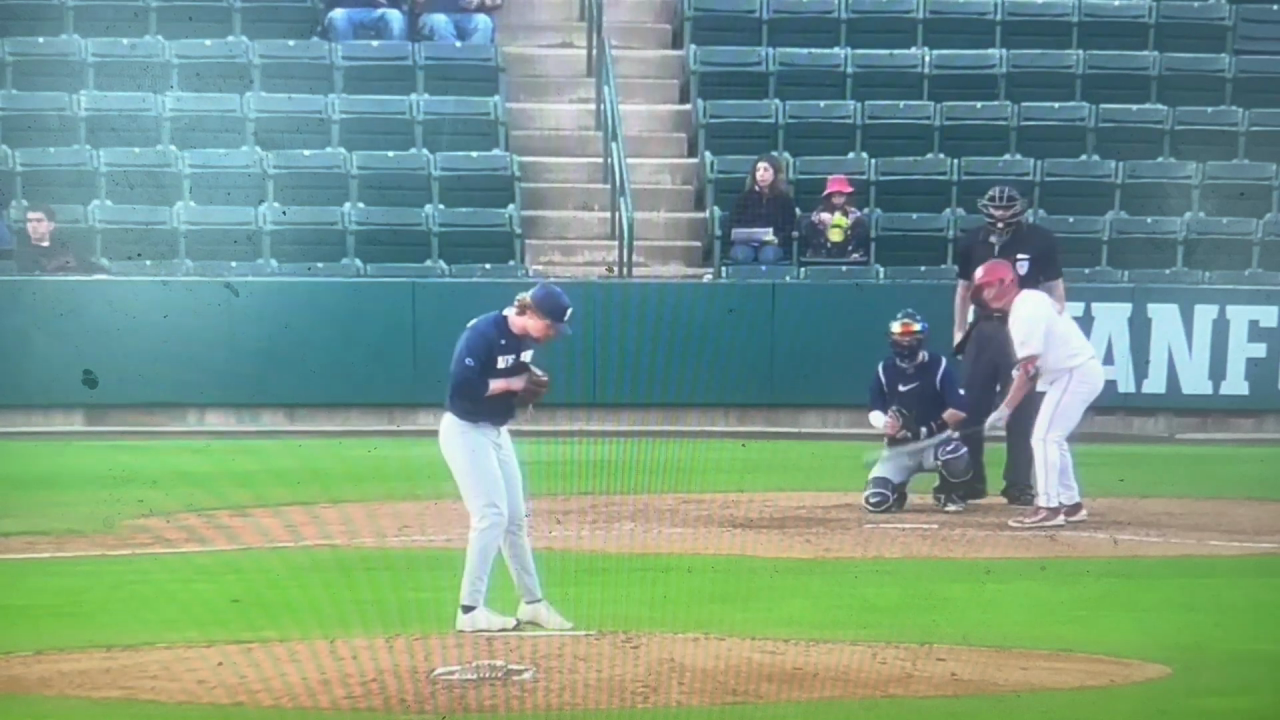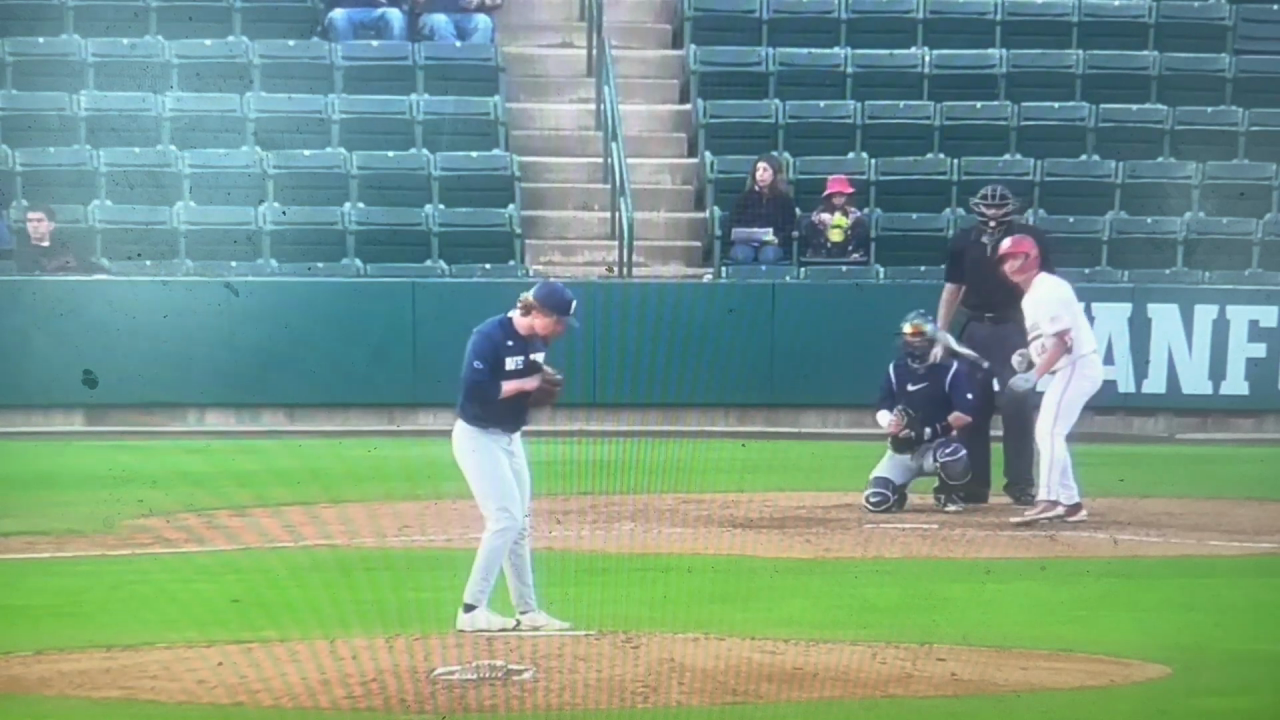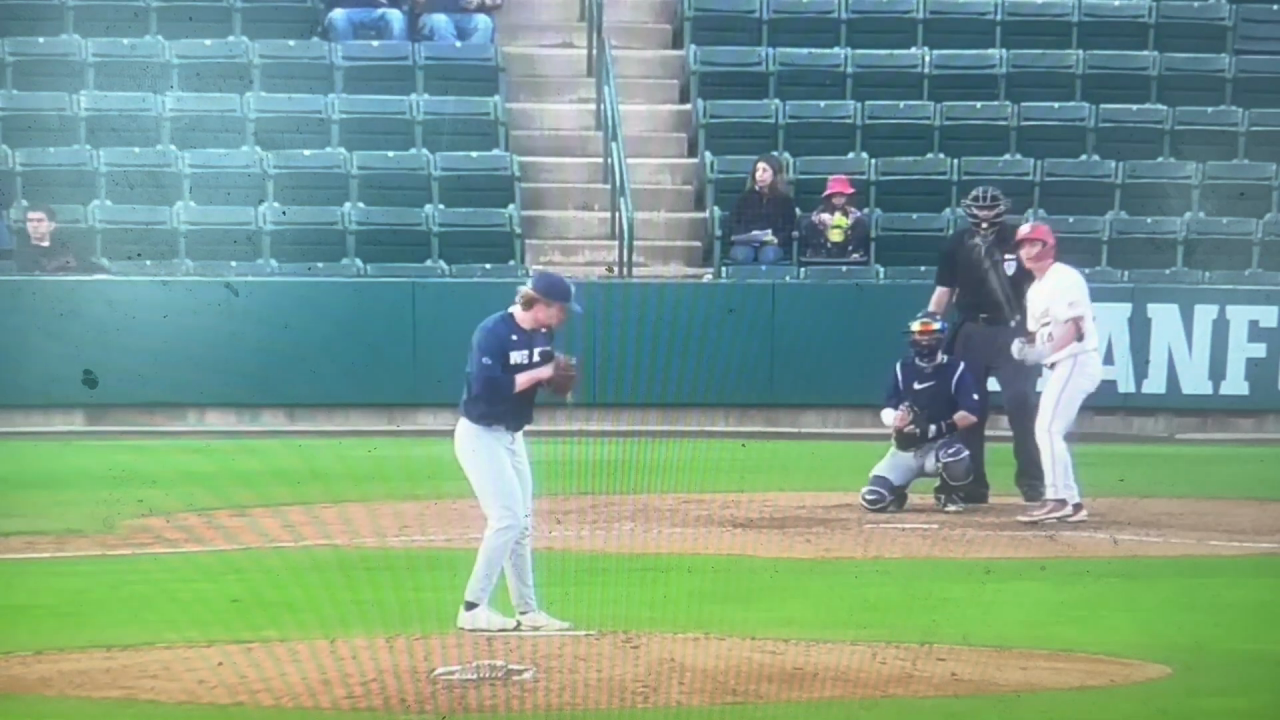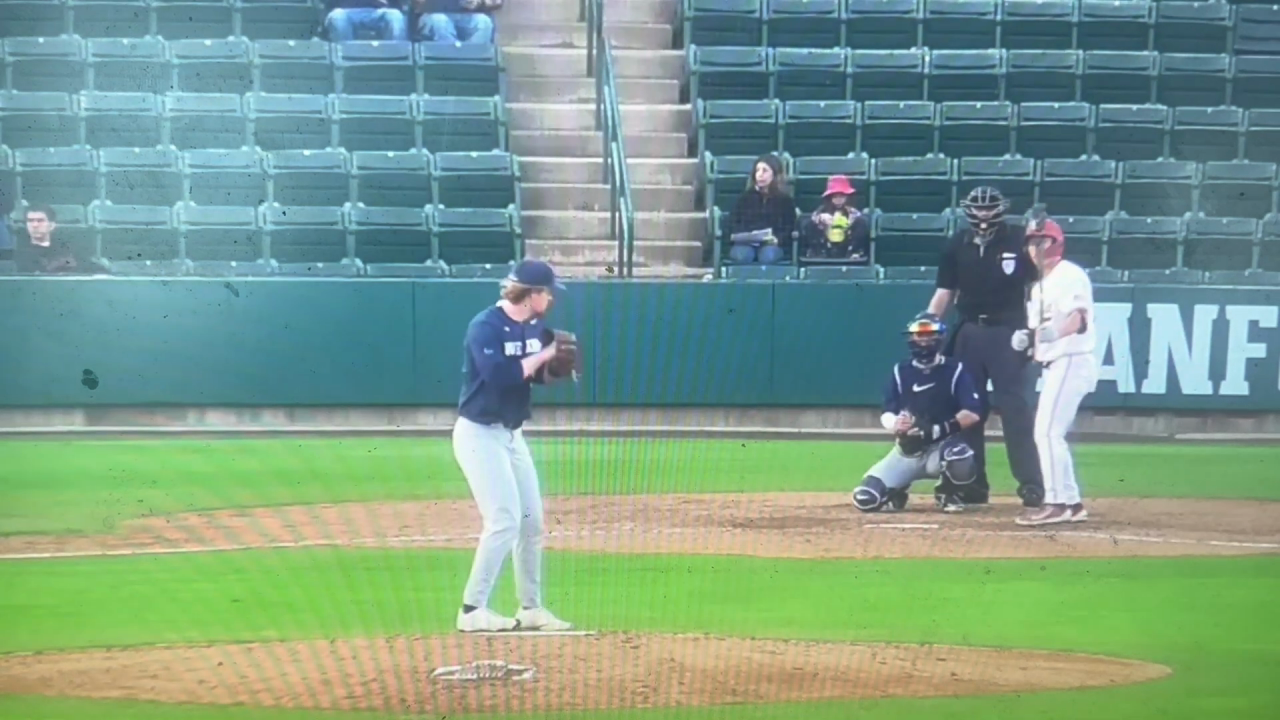
dt=0.2s
person 1, frame 1
left shoulder: (527, 337)
right shoulder: (482, 333)
right elbow: (461, 387)
left wrist: (530, 384)
right wrist: (510, 384)
left hip: (496, 431)
right hip: (466, 431)
left knee: (515, 518)
right knee: (491, 516)
left ankle: (532, 602)
right ankle: (471, 611)
person 1, frame 2
left shoulder: (538, 339)
right shoulder: (489, 337)
right elbow: (474, 392)
left wrist: (545, 386)
right wrist: (524, 384)
left hip: (510, 437)
right hip: (478, 437)
left knee: (519, 526)
right knee: (504, 519)
left ankle: (527, 610)
right ankle: (472, 610)
person 1, frame 3
left shoulder: (543, 333)
right shoulder: (492, 332)
left elbow: (542, 376)
right elbow: (488, 387)
left wrist: (557, 377)
right wrist: (538, 374)
left hip: (512, 436)
right hip: (481, 436)
left knee: (520, 525)
right knee: (506, 519)
left ankle: (527, 611)
right ankle: (473, 608)
person 1, frame 4
left shoulder: (534, 326)
right shoulder: (485, 326)
left elbow: (538, 374)
right elbow: (499, 376)
left wrist: (556, 364)
right wrist: (542, 355)
left hip: (511, 434)
right hip: (480, 434)
left knee: (531, 520)
right knee: (504, 521)
left ankle: (531, 608)
right ankle: (472, 610)
person 2, frame 1
left shoulder: (1039, 240)
right shoulder: (972, 242)
left elbow: (1055, 287)
right wrist: (959, 329)
right hip: (983, 330)
left knee: (1023, 409)
right knee: (972, 406)
left ankle: (1018, 485)
right ankle: (969, 481)
person 2, frame 2
left shoulder: (1030, 239)
right shoulder: (963, 242)
right elbow: (952, 291)
right wrist: (939, 336)
left hip: (1013, 330)
right hip: (974, 330)
left knee: (1018, 405)
left ankle: (1020, 483)
right ankle: (974, 484)
person 2, frame 3
right shoulder: (956, 244)
right elbow: (942, 293)
left hip: (1009, 330)
right hip: (969, 333)
left knee: (1020, 400)
left ankle: (1032, 478)
right ankle: (973, 484)
person 2, frame 4
left shoulder: (1019, 242)
right shoulder: (956, 245)
right elbow: (943, 294)
left hip: (1008, 332)
right hip: (969, 333)
left knee: (1016, 408)
left ankle: (1032, 484)
right ankle: (972, 484)
person 3, frame 1
left shoulder: (1025, 312)
right shoulder: (1031, 298)
left elbow: (1028, 369)
left wrist: (1004, 410)
right wrist: (1024, 367)
left hip: (1077, 374)
right hip: (1082, 371)
left knee: (1044, 436)
right knee: (1053, 437)
left ankle: (1049, 508)
right ankle: (1070, 504)
person 3, frame 2
left shoulder: (1048, 290)
right shoulder: (1033, 293)
left elbow: (1063, 341)
left wrist: (1034, 376)
right wrist: (1028, 354)
left hip: (1078, 366)
right hip: (1073, 367)
left knee: (1049, 431)
right knee: (1049, 433)
left ankle: (1049, 500)
right ankle: (1070, 503)
person 3, frame 3
left shoulder: (1065, 278)
right shoulder: (1035, 289)
left elbow: (1076, 327)
left wrist: (1046, 351)
right wrist: (1026, 344)
left hip: (1077, 362)
right hip: (1063, 365)
left knee: (1047, 429)
right knee: (1051, 431)
left ankle: (1057, 499)
right ankle: (1072, 503)
person 3, frame 4
left shoulder: (1070, 275)
right shoulder: (1040, 285)
left elbow: (1080, 318)
left wrist: (1056, 333)
right wrist: (1026, 337)
left hip: (1072, 363)
right hip: (1056, 366)
left knee: (1047, 432)
right knee: (1053, 434)
left ankle: (1057, 504)
right ankle: (1072, 503)
person 4, frame 1
left shoulder: (938, 366)
right shoulder: (885, 369)
left elbow: (958, 410)
right elbow: (874, 412)
left wrist: (924, 431)
right wrist: (885, 424)
left hip: (932, 441)
right hip: (899, 448)
left knee: (957, 457)
right knee: (875, 501)
left ankle: (946, 494)
right ankle: (898, 487)
person 4, frame 2
left shoulder: (949, 369)
right shoulder: (896, 369)
left elbow: (965, 414)
right elbow: (882, 411)
left wrist: (928, 432)
right wrist: (890, 423)
left hip: (936, 445)
right hip: (903, 450)
left knee: (955, 459)
right knee: (876, 501)
left ankle: (948, 494)
right ankle: (897, 489)
person 4, frame 3
left shoulder: (956, 369)
right shoulder: (902, 368)
left elbow: (970, 414)
right elbow: (887, 410)
left wrist: (933, 430)
right wrist: (895, 420)
left hip: (939, 445)
right hip: (905, 449)
left knee: (957, 463)
right knee: (873, 499)
left ankle: (948, 495)
right ankle: (897, 490)
person 4, frame 4
left shoulder: (955, 370)
right shoulder: (900, 371)
left elbow: (972, 413)
right elbow: (886, 414)
left wrist: (936, 431)
right wrist: (895, 424)
left hip: (940, 447)
right hip: (906, 450)
left knee: (962, 463)
right knee: (866, 499)
right ankle: (896, 491)
